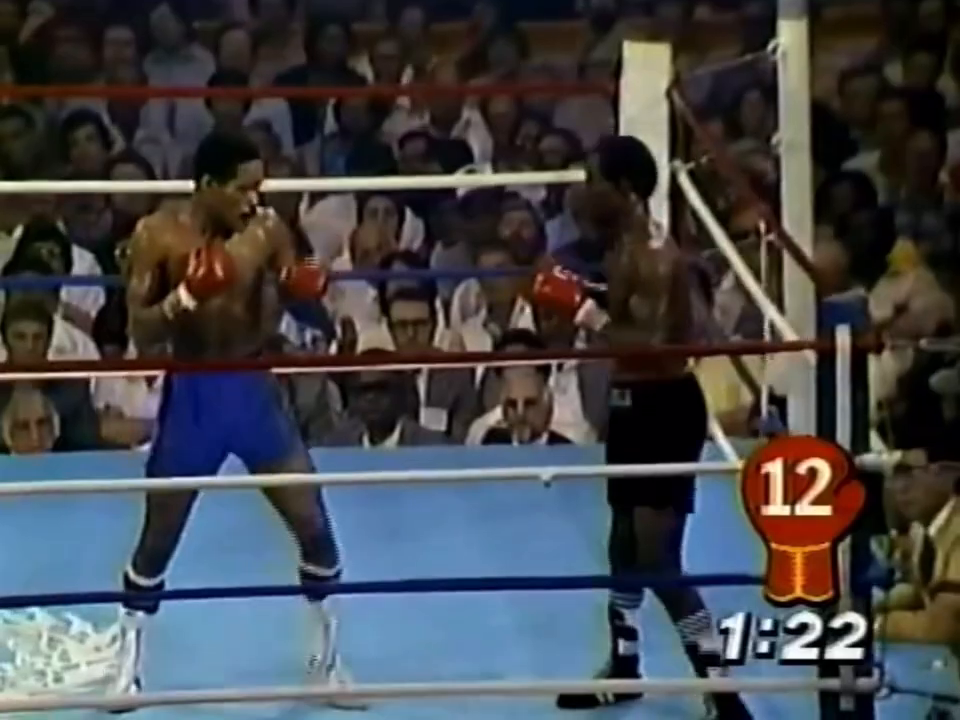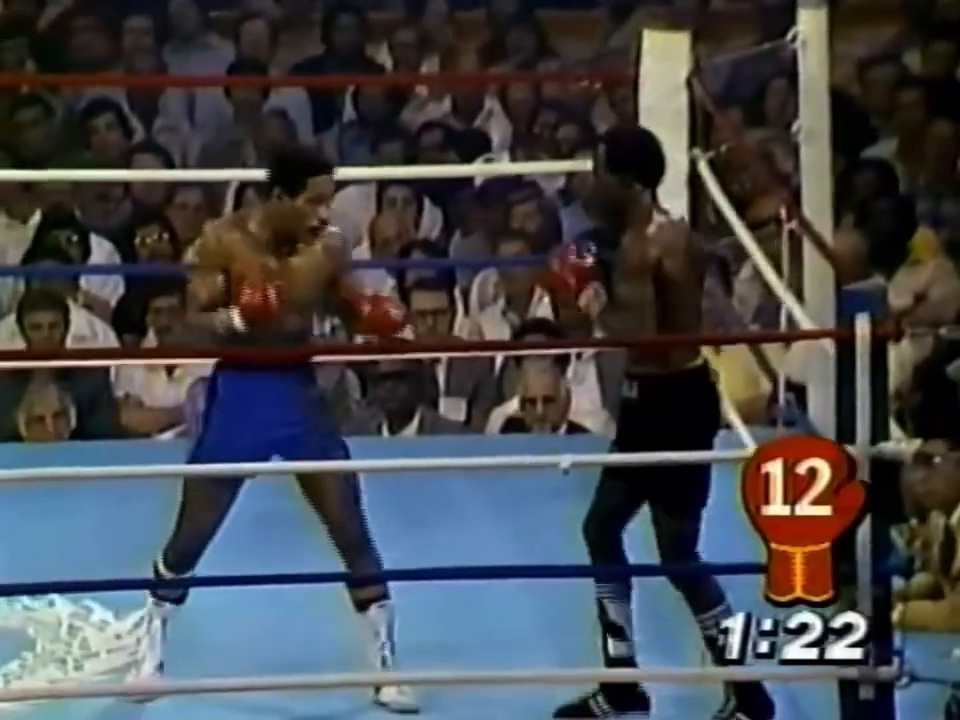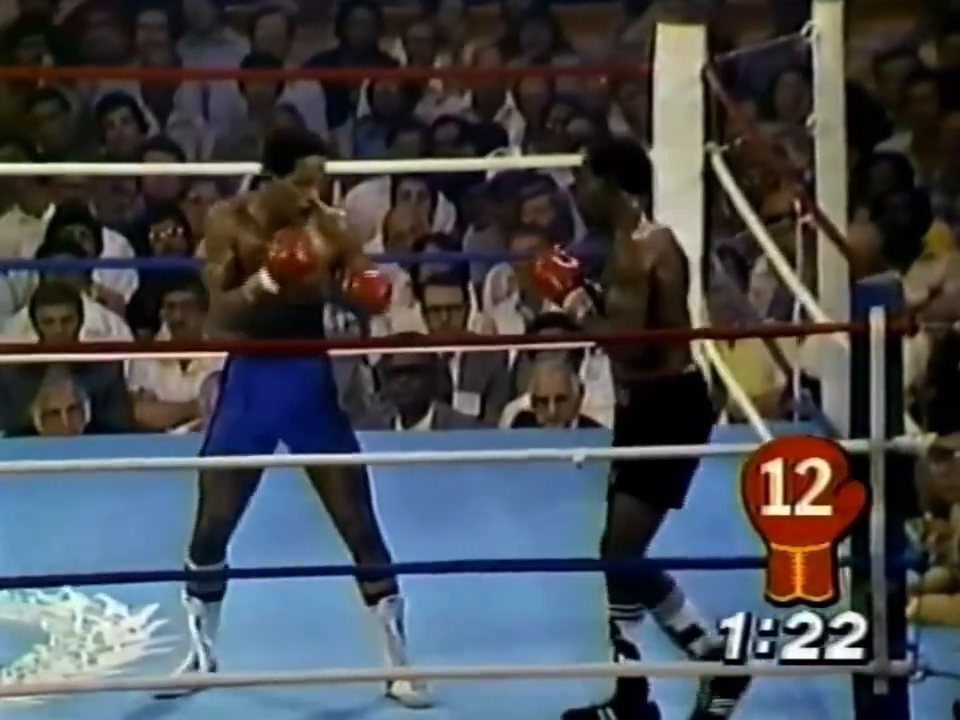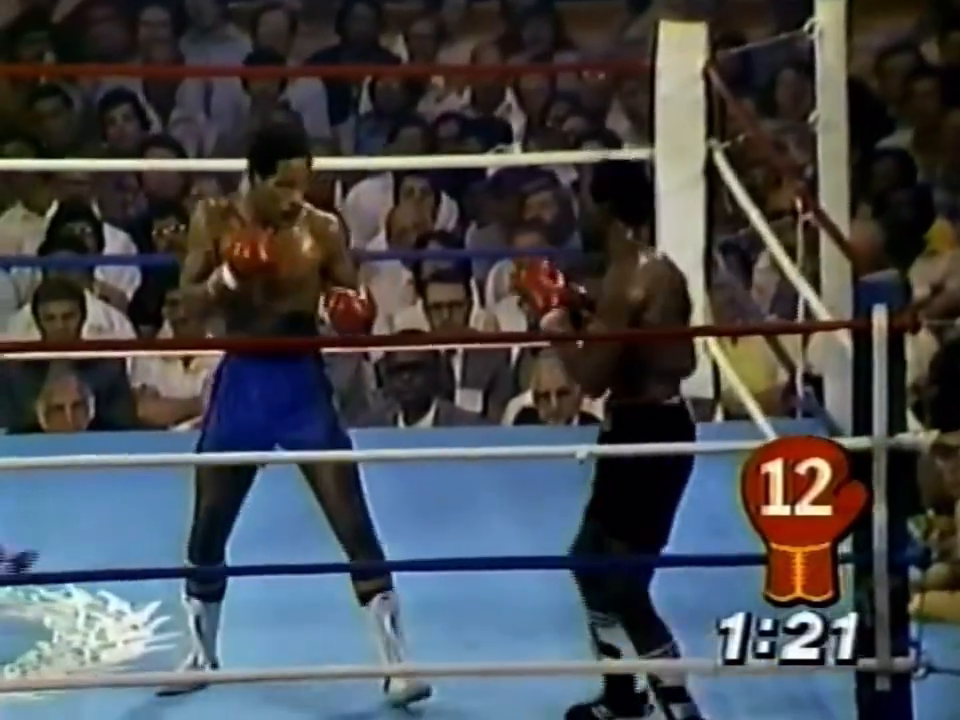
dt=0.3s
person 1, frame 1
left shoulder: (651, 256)
right shoulder: (625, 248)
left elbow: (651, 345)
left wrist: (583, 311)
right wrist: (584, 296)
left hip: (665, 410)
right hip: (635, 406)
left knee: (658, 563)
right knee: (623, 544)
right ankle: (623, 668)
person 1, frame 2
left shoulder: (643, 243)
right shoulder: (664, 233)
left elbow: (636, 332)
left wrist: (584, 293)
right wrist: (603, 280)
left hip: (675, 401)
right hip: (653, 396)
left knee: (676, 558)
right knee: (601, 528)
person 1, frame 3
left shoulder: (634, 251)
right shoulder: (648, 241)
left elbow: (628, 341)
left wrist: (573, 299)
right wrist: (588, 291)
left hip: (669, 407)
right hip: (649, 404)
left knee: (624, 554)
right knee: (617, 552)
left ankle: (720, 666)
person 1, frame 4
left shoulder: (620, 285)
right shoulder: (666, 274)
left elbow: (592, 378)
left wrist: (555, 318)
left hip: (644, 434)
right hip: (662, 424)
left knee: (623, 588)
right knee: (591, 559)
person 2, frame 1
left shoulder: (267, 229)
right shoulder: (157, 234)
left elbow: (289, 290)
right elbow: (140, 336)
left wrist: (304, 287)
right wrist: (183, 297)
left hip: (254, 387)
right hip: (191, 393)
left knee: (314, 527)
right knee: (158, 540)
left ankle: (326, 664)
right ankle: (129, 666)
person 2, frame 2
left shoulder: (330, 248)
right shoulder: (224, 239)
left elbow: (352, 312)
right elbow: (195, 323)
left wrist: (374, 317)
right wrist: (238, 319)
left hip: (299, 393)
right hip: (236, 393)
left knee: (353, 534)
right knee: (189, 536)
left ankle: (385, 670)
right ankle: (152, 655)
person 2, frame 3
left shoulder: (334, 228)
right shoulder: (227, 220)
left elbow: (364, 296)
right elbow: (219, 315)
left wrist: (369, 293)
right wrist: (266, 280)
left hip: (309, 378)
right hip: (248, 380)
left knee: (361, 528)
right knee: (211, 529)
left ankle: (399, 665)
right ankle: (202, 655)
person 2, frame 4
left shoulder: (322, 231)
right shoulder: (213, 220)
left elbow: (349, 308)
right elbow: (190, 304)
left wrist: (350, 315)
right wrist: (225, 279)
left hip: (302, 383)
right hip: (239, 380)
left knee: (353, 526)
right knee: (207, 531)
left ankle: (395, 661)
right ankle: (202, 653)
